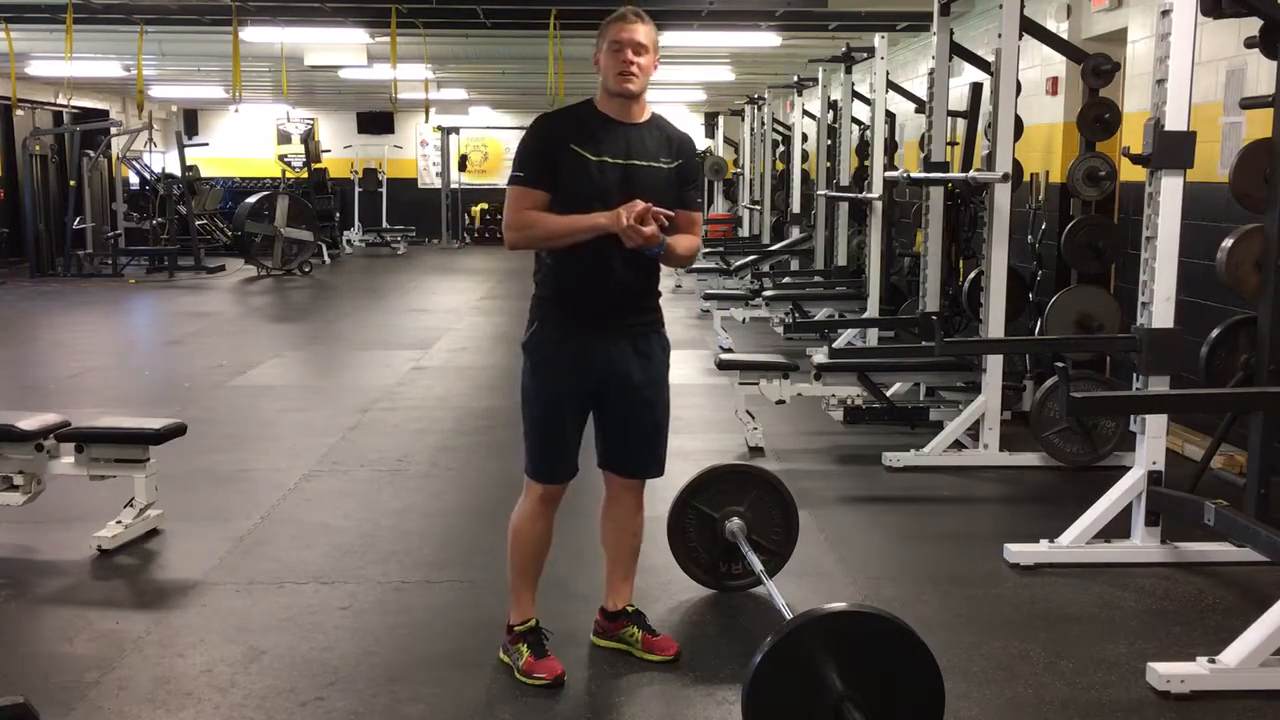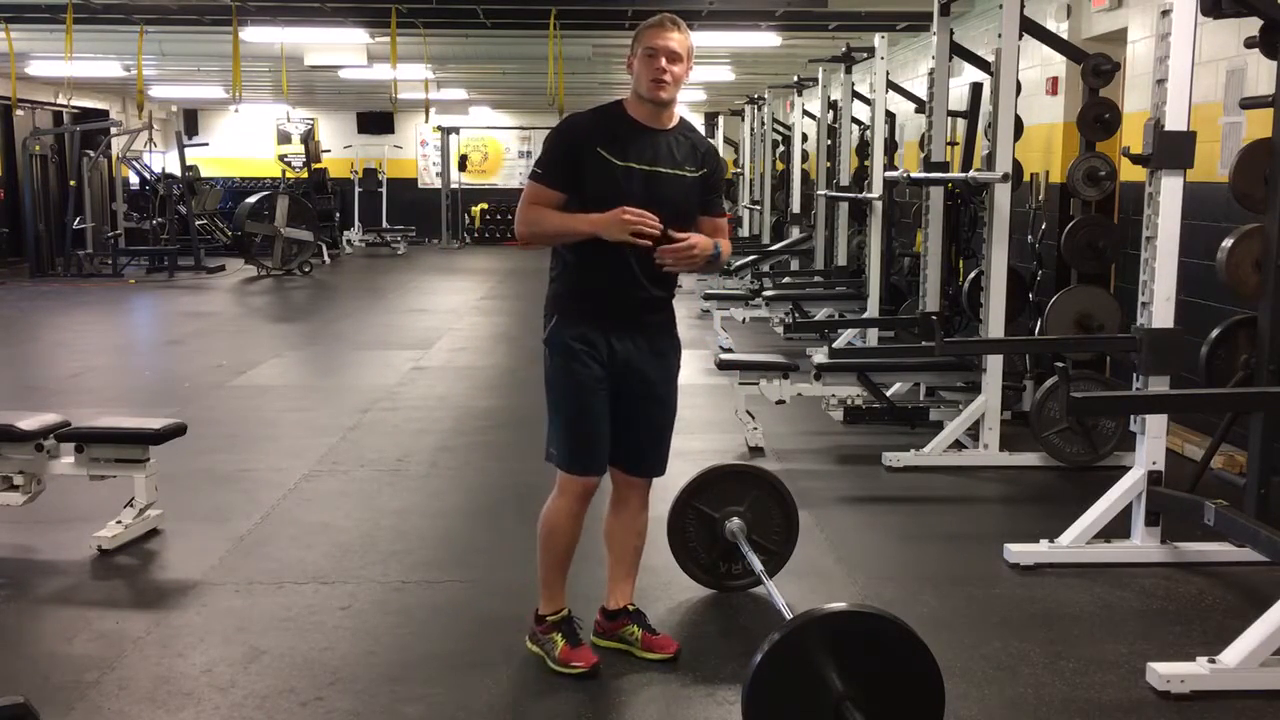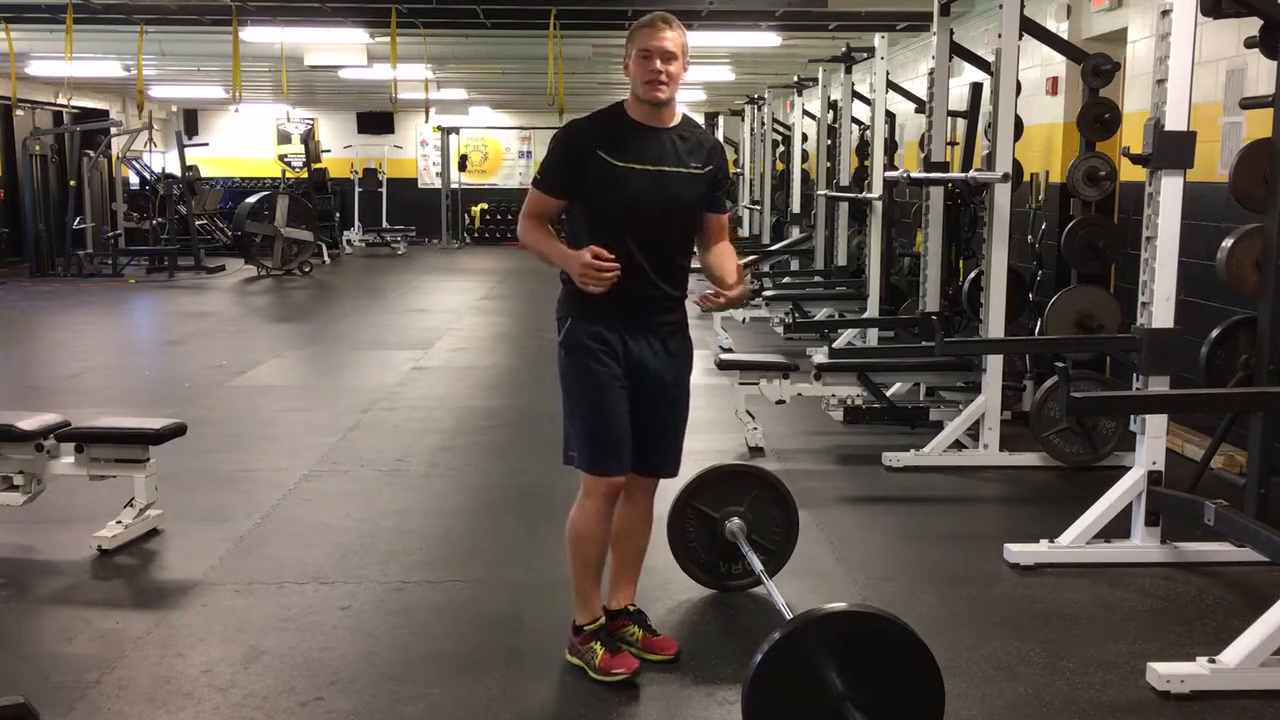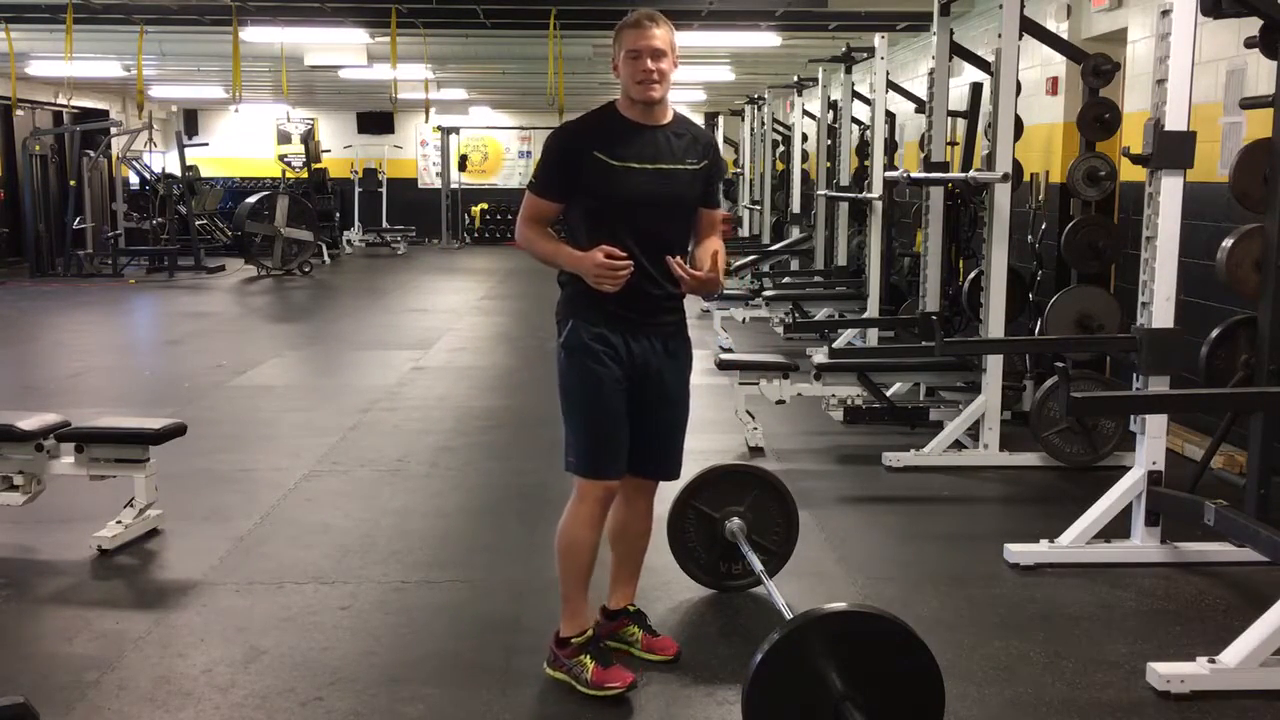
dt=0.5s
person 1, frame 1
left shoulder: (676, 147)
right shoulder: (554, 132)
left elbow: (690, 241)
right elbow: (516, 228)
left wrist: (656, 242)
right wrist: (609, 220)
left hip: (638, 336)
right hip: (562, 333)
left knee: (628, 481)
right knee: (545, 485)
left ankle: (617, 613)
right ankle: (521, 628)
person 1, frame 2
left shoulder: (700, 155)
right shoulder: (581, 133)
left elbow: (720, 241)
right elbow: (527, 221)
left wrist: (705, 251)
right wrist: (597, 222)
left hip: (652, 334)
right hip: (580, 328)
left knee: (635, 480)
right knee: (578, 479)
left ankle: (618, 612)
right ankle: (550, 619)
person 1, frame 3
left shoulder: (704, 150)
right shoulder: (583, 138)
left elbow: (714, 237)
right elbow: (530, 223)
left wrist: (728, 279)
right wrist: (568, 259)
left hip: (665, 333)
right hip: (593, 329)
left knee: (643, 481)
right knee: (603, 480)
left ankle: (621, 611)
right ankle: (585, 628)
person 1, frame 4
left shoulder: (699, 146)
right shoulder: (579, 140)
left elbow: (708, 230)
right elbow: (528, 228)
left wrist: (711, 270)
right wrist: (579, 262)
left hip: (665, 333)
right hip: (593, 329)
left knee: (642, 481)
right knee: (597, 485)
left ankle: (619, 614)
right ankle: (571, 640)
